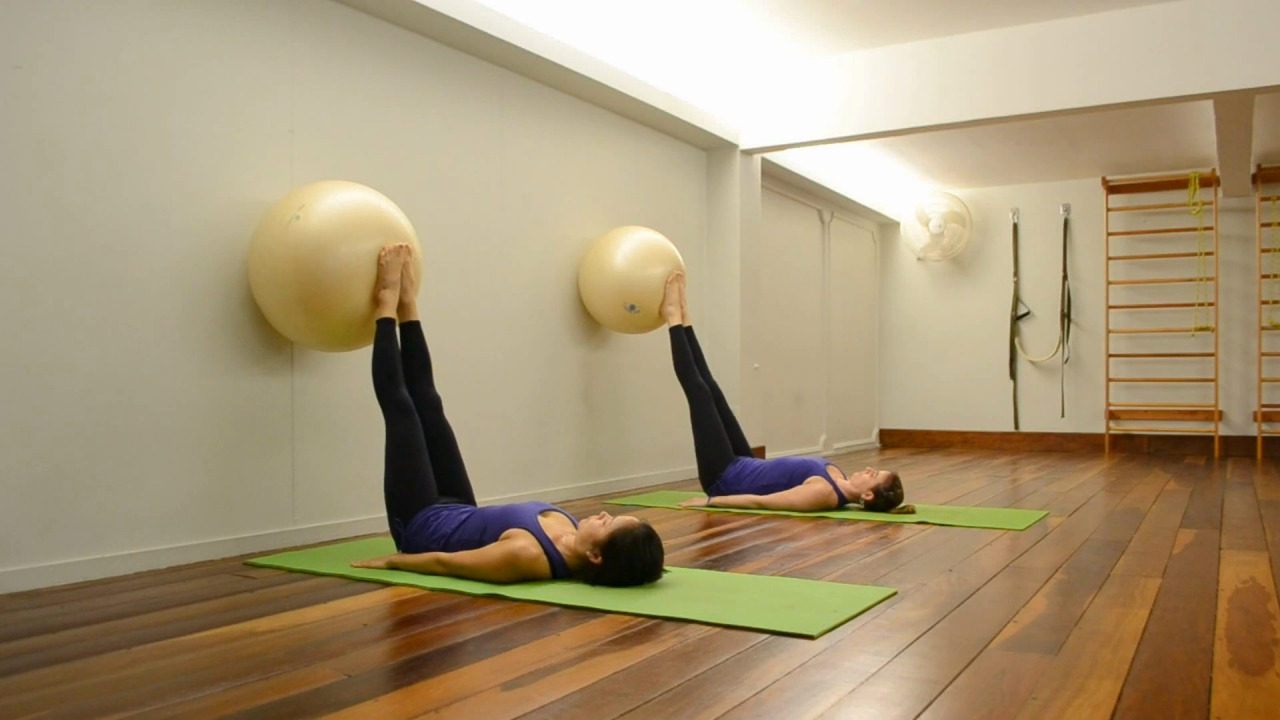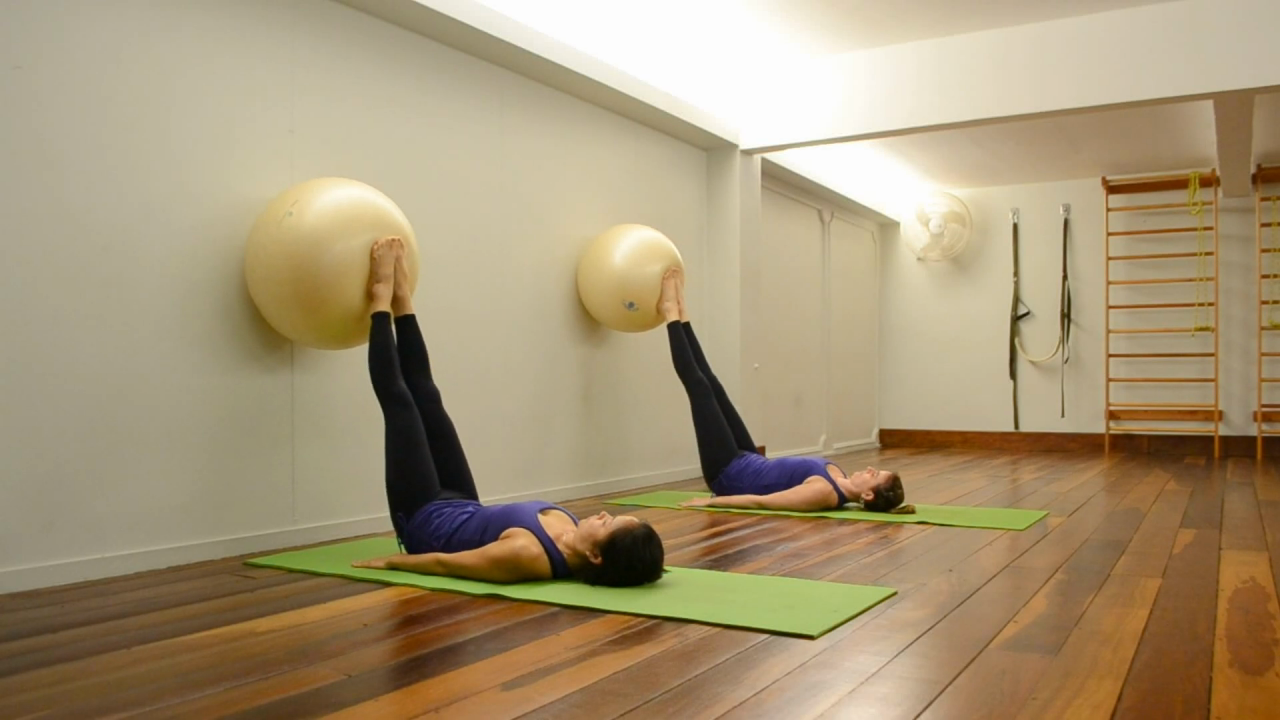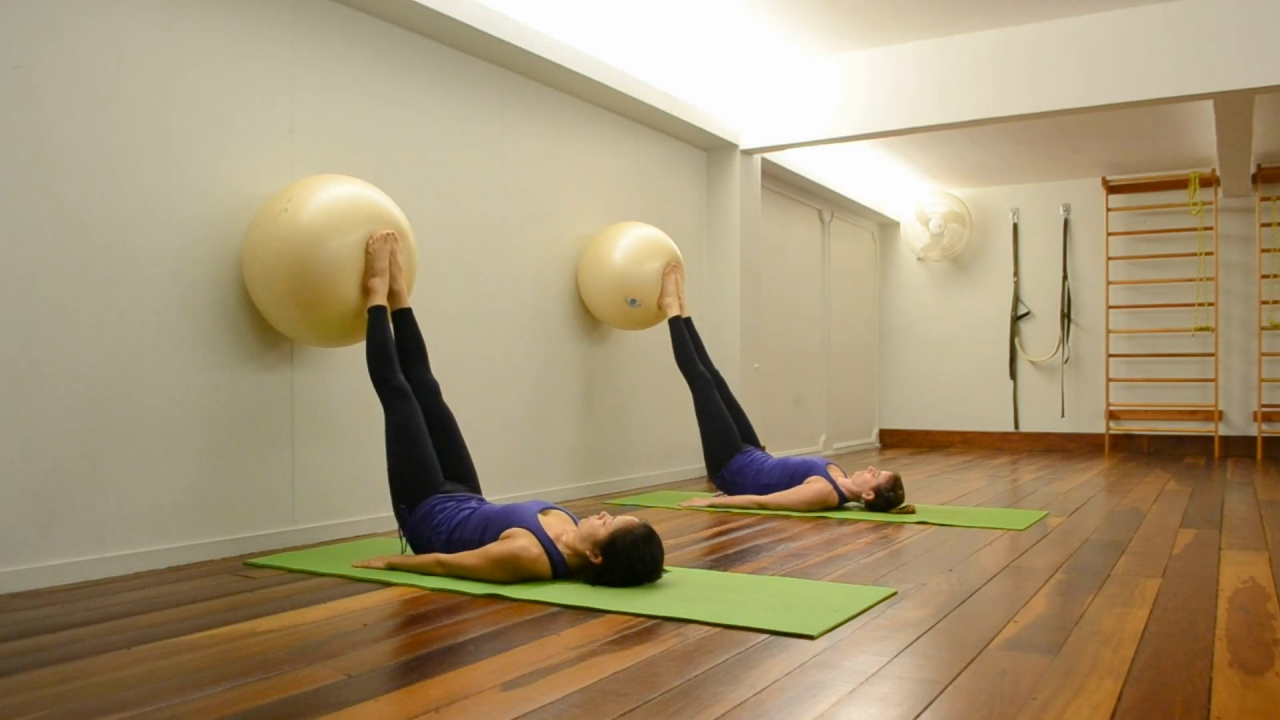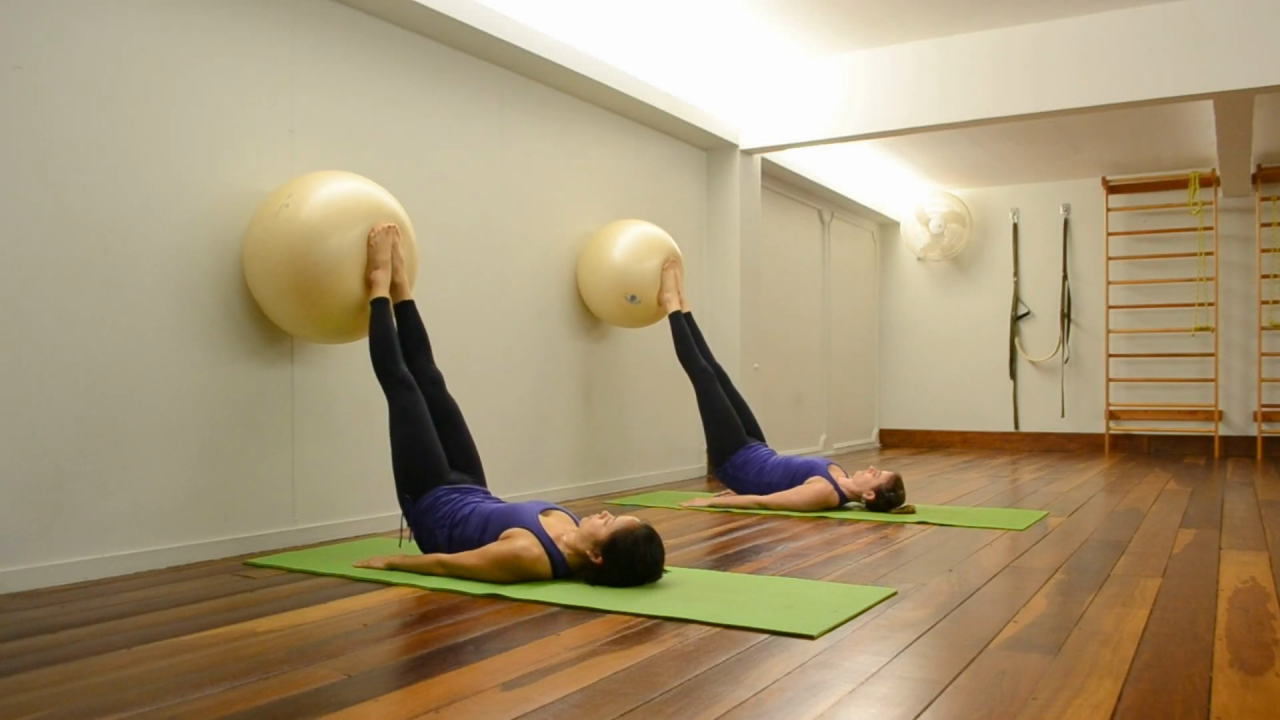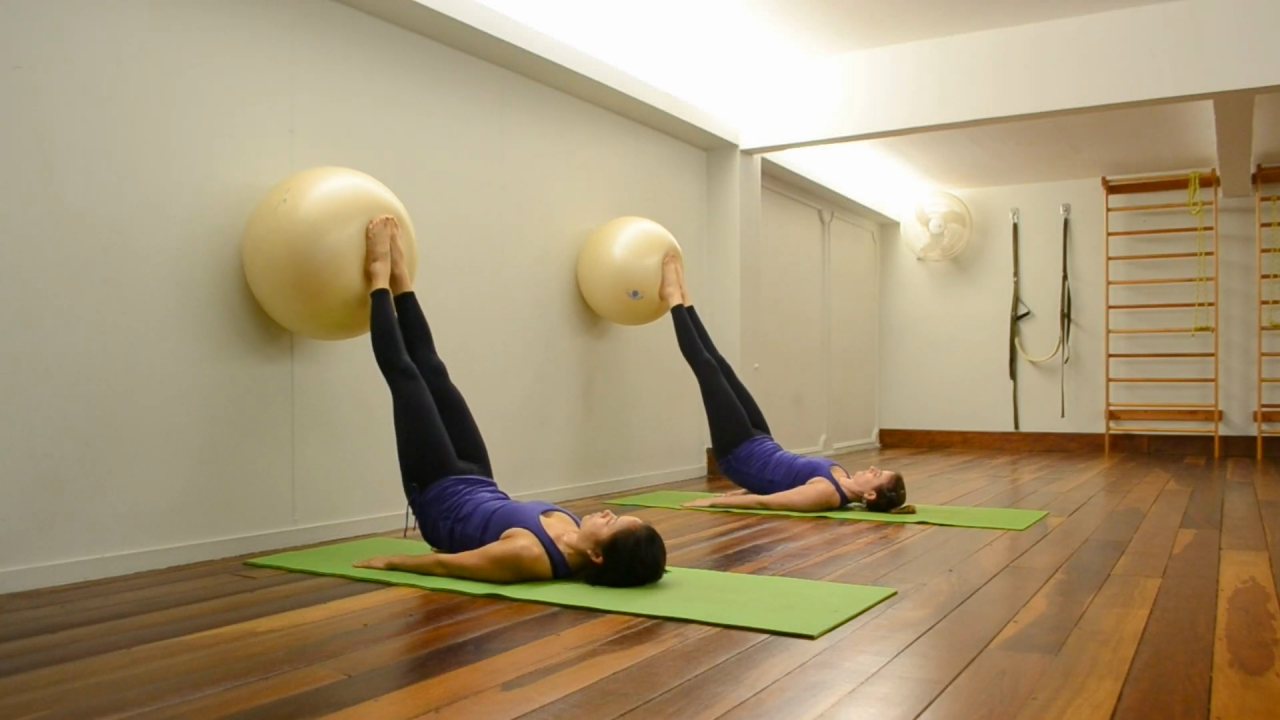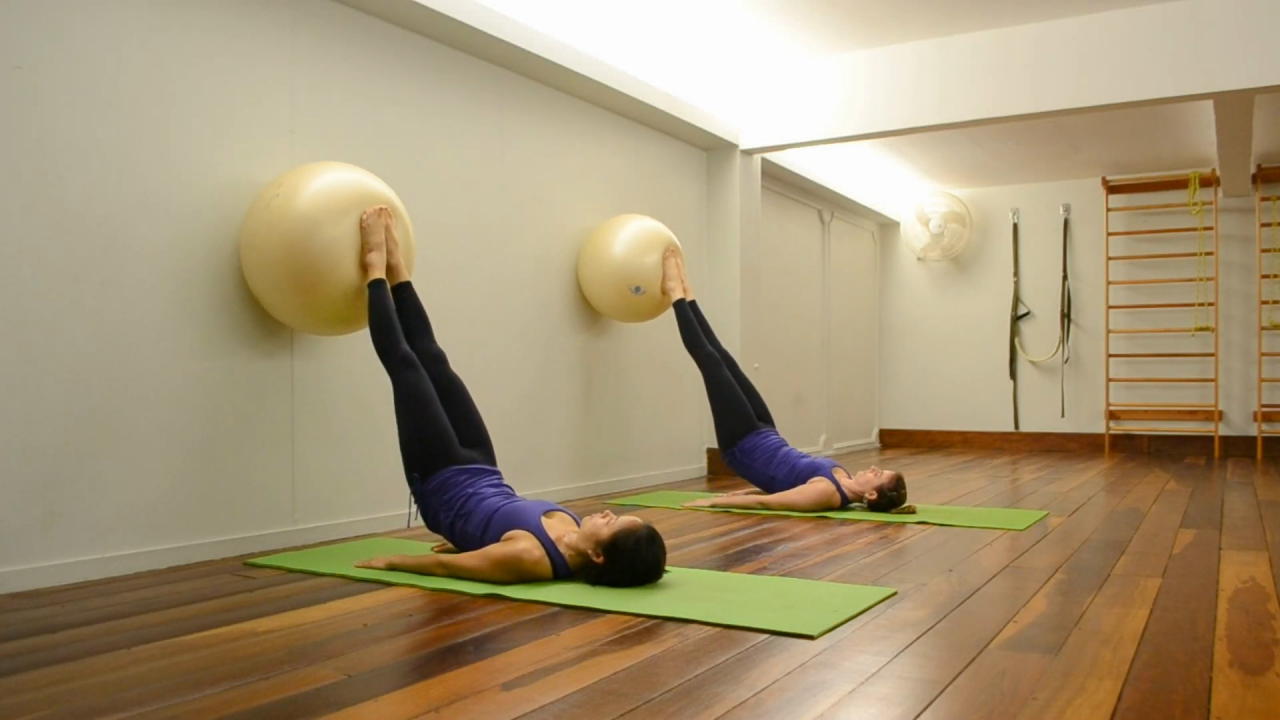
dt=0.7s
person 1, frame 1
left shoulder: (528, 556)
right shoulder: (573, 538)
left elbow: (442, 562)
left hip: (420, 525)
right hip: (457, 512)
left knee: (401, 407)
left ankle: (389, 304)
right ankle: (404, 305)
person 1, frame 2
left shoulder: (528, 556)
right shoulder: (573, 538)
left elbow: (443, 564)
left hip: (425, 520)
right hip: (461, 510)
left knee: (399, 400)
right knee: (426, 397)
left ankle: (382, 297)
right ankle: (399, 299)
person 1, frame 3
left shoulder: (529, 557)
right shoulder: (574, 540)
left elbow: (442, 564)
left hip: (429, 515)
right hip: (465, 504)
left knee: (398, 394)
right knee: (424, 391)
left ankle: (378, 293)
right ankle: (394, 293)
person 1, frame 4
left shoulder: (528, 556)
right shoulder: (574, 539)
left elbow: (443, 565)
left hip: (434, 506)
right hip: (468, 497)
left knee: (401, 384)
right knee: (429, 382)
left ankle: (381, 284)
right ankle: (397, 285)
person 1, frame 5
left shoulder: (529, 556)
right shoulder: (574, 539)
left elbow: (443, 565)
left hip: (440, 497)
right hip: (474, 489)
left knee: (405, 375)
right knee: (432, 374)
left ankle: (381, 276)
right ankle: (396, 277)
person 1, frame 6
left shoulder: (531, 558)
right shoulder: (573, 538)
left elbow: (443, 566)
left hip: (444, 485)
right hip: (480, 480)
left knee: (405, 365)
right knee: (433, 363)
left ankle: (377, 265)
right ankle: (392, 267)
person 2, frame 1
left shoulder: (824, 493)
right shoulder: (837, 479)
left elbow: (760, 502)
left wrist: (710, 501)
left hip: (725, 479)
right hip: (741, 469)
left knee: (698, 390)
right knee: (710, 391)
left ankle: (674, 318)
person 2, frame 2
left shoulder: (825, 493)
right shoulder: (838, 480)
left elbow: (760, 502)
left wrist: (711, 501)
left hip: (730, 473)
right hip: (746, 462)
left knee: (699, 386)
right knee: (712, 386)
left ankle: (671, 313)
right ankle: (679, 313)
person 2, frame 3
left shoulder: (825, 493)
right shoulder: (838, 478)
left elbow: (761, 502)
left wrist: (710, 501)
left hip: (733, 468)
right hip: (750, 460)
left knee: (702, 381)
right knee: (714, 381)
left ankle: (672, 310)
right ankle: (680, 308)
person 2, frame 4
left shoulder: (826, 493)
right shoulder: (839, 479)
left elbow: (762, 502)
left wrist: (711, 502)
left hip: (737, 461)
right hip: (755, 455)
left knee: (703, 375)
right knee: (716, 374)
left ankle: (672, 304)
right ankle: (680, 304)
person 2, frame 5
left shoulder: (828, 494)
right shoulder: (841, 481)
left elbow: (764, 503)
left wrist: (713, 502)
left hip: (741, 455)
right hip: (758, 447)
left knee: (708, 368)
right knee: (720, 367)
left ankle: (674, 299)
right ankle: (683, 300)
person 2, frame 6
left shoulder: (829, 494)
right shoulder: (843, 481)
left elbow: (765, 503)
left hip: (745, 445)
right hip: (763, 439)
left knee: (710, 360)
right knee: (723, 360)
left ankle: (676, 293)
right ankle: (685, 295)
